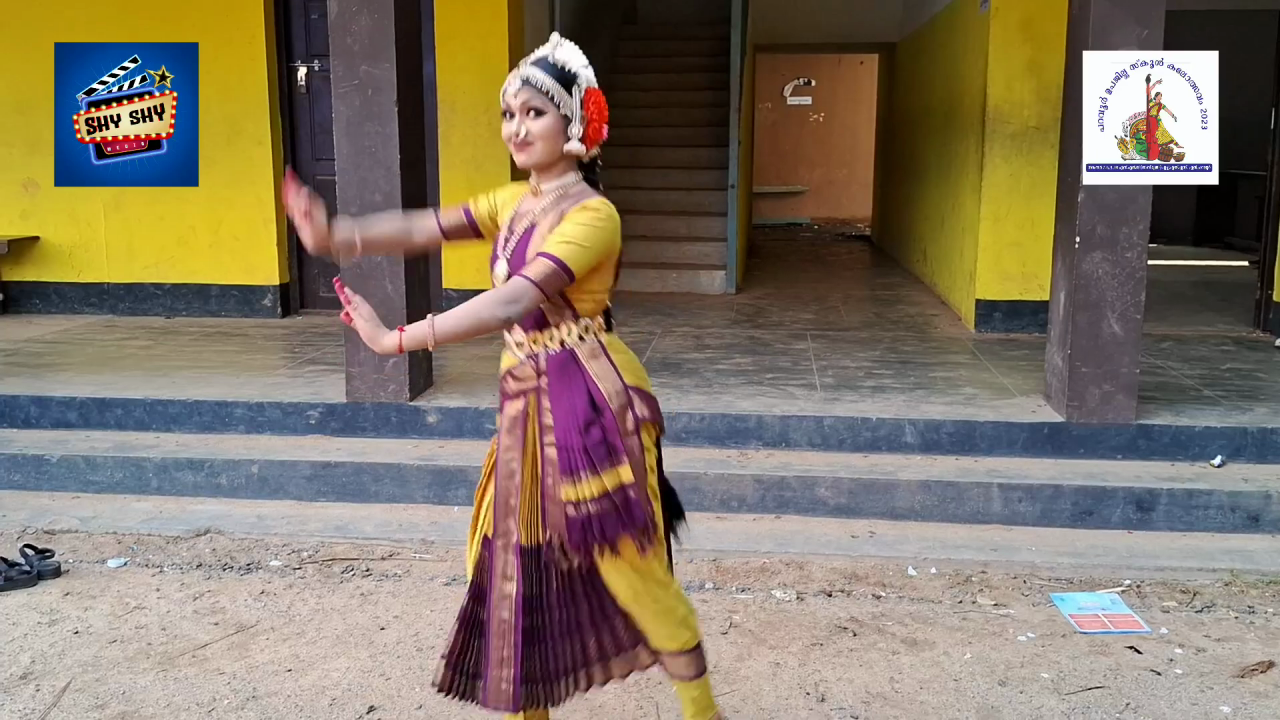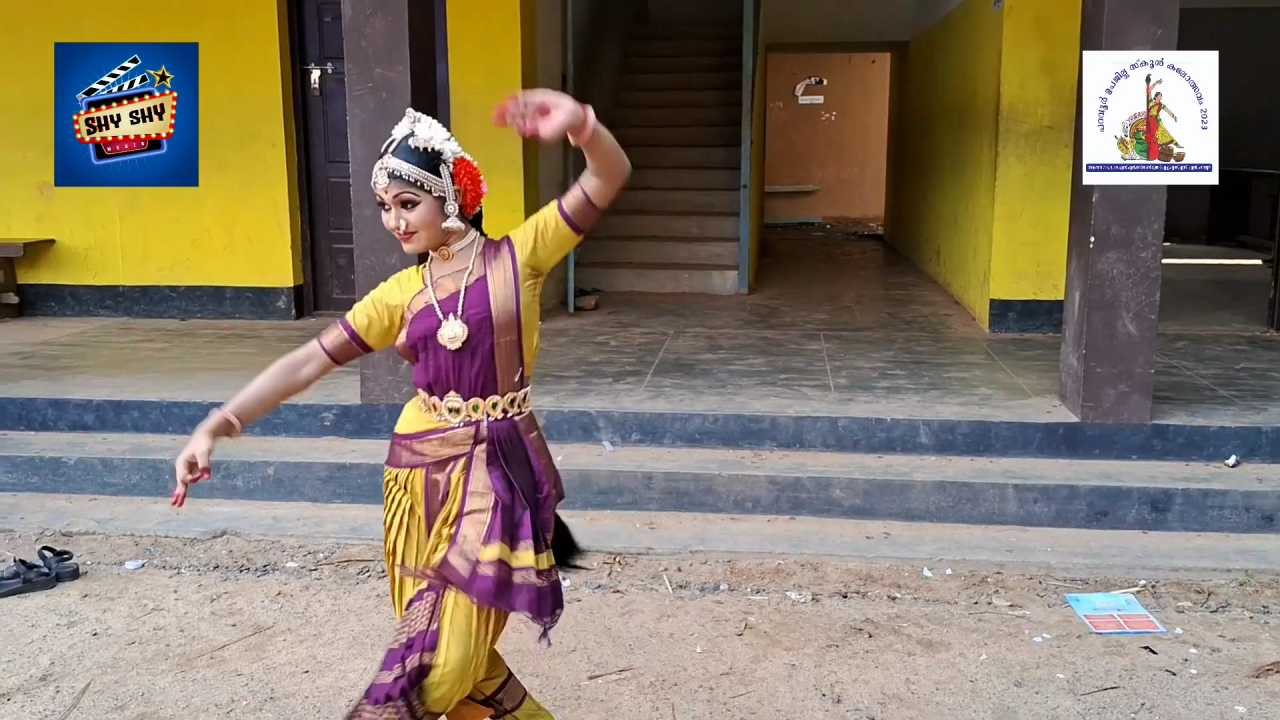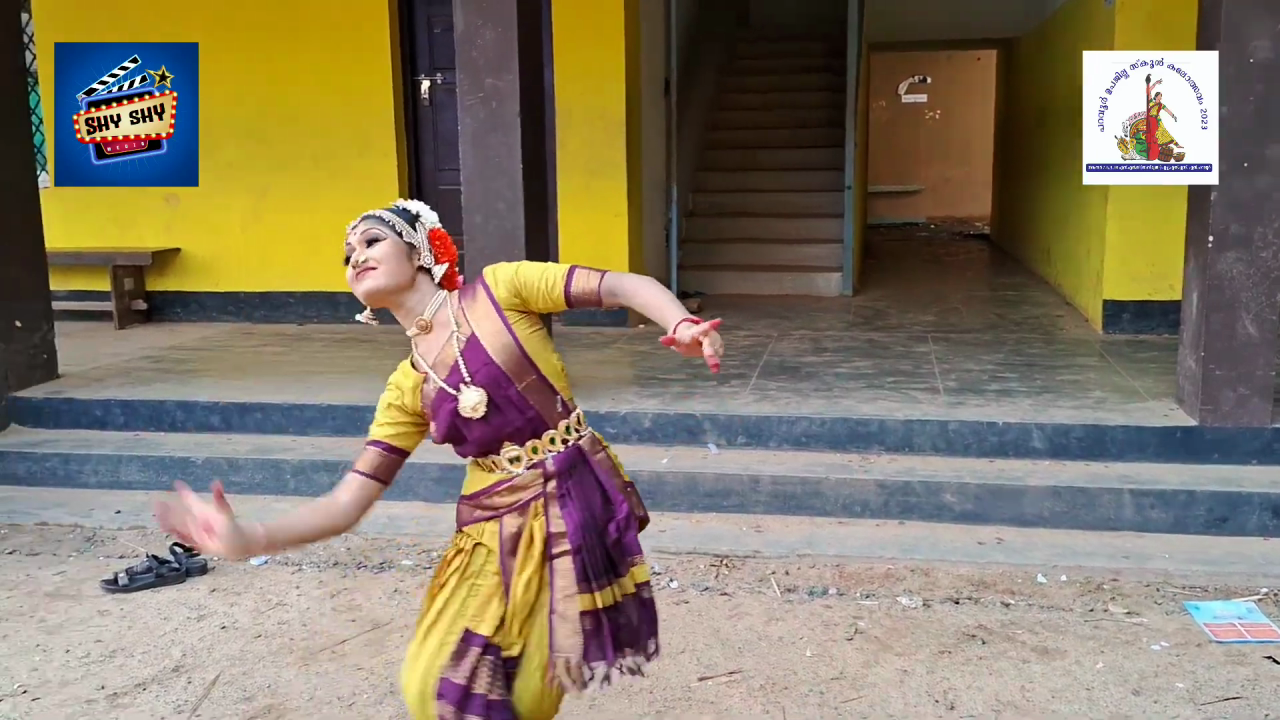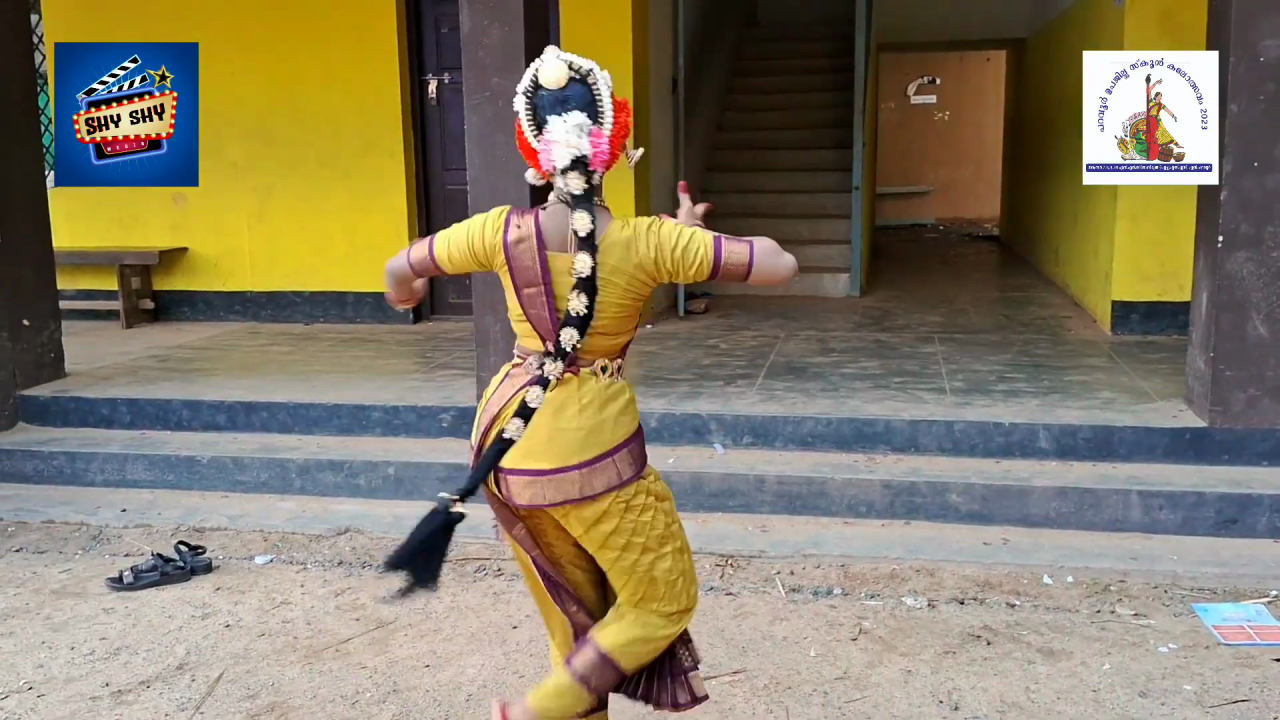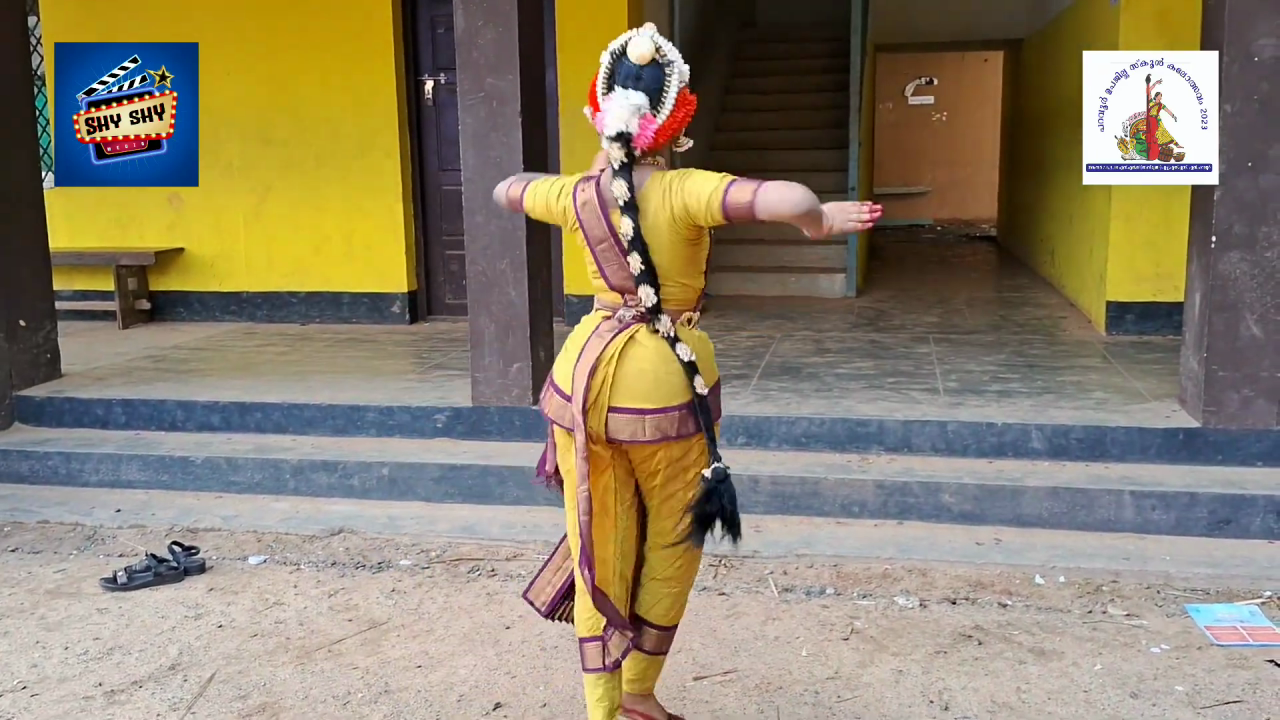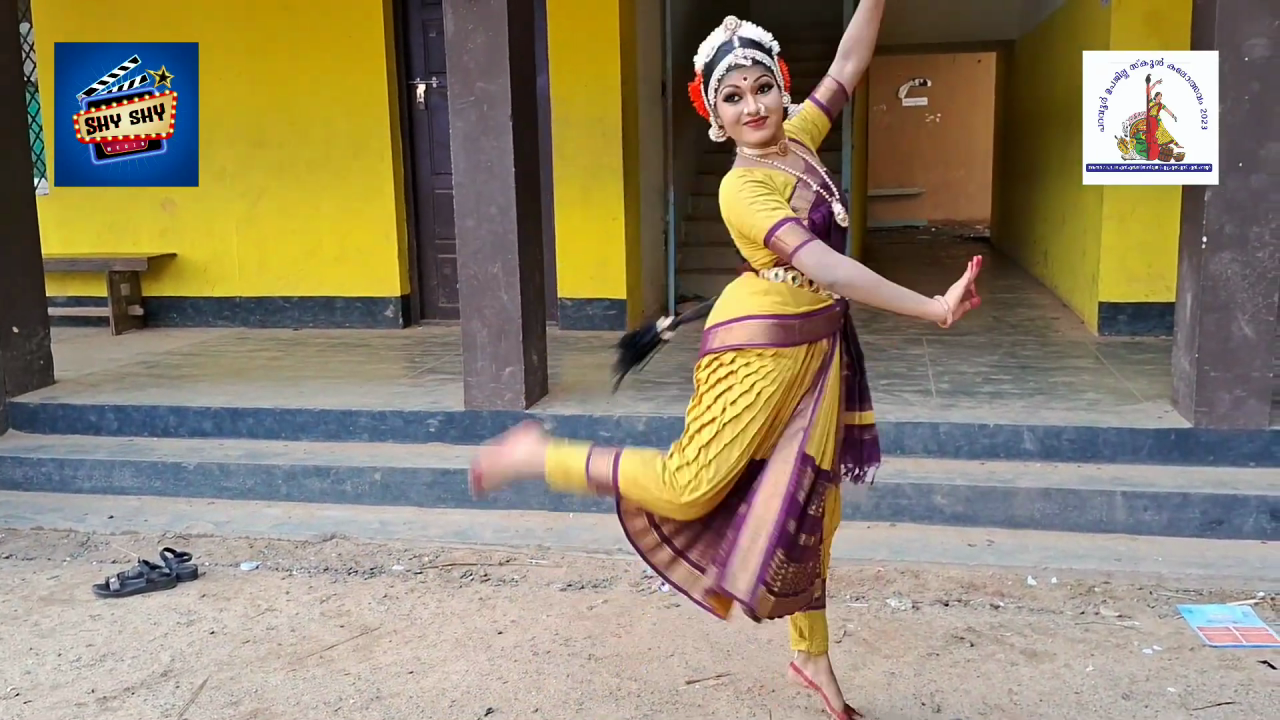
dt=0.7s
person 1, frame 1
left shoulder: (593, 217)
right shoulder: (518, 202)
left elbow: (517, 298)
right elbow: (427, 227)
left wrist: (400, 341)
right wrist: (337, 235)
left hip: (587, 406)
right hip: (530, 407)
left knee: (632, 569)
right knee: (506, 560)
person 1, frame 2
left shoulder: (517, 254)
right shoulder: (402, 294)
left elbow: (608, 178)
right elbow: (306, 363)
left wrist: (578, 124)
right wrist: (214, 428)
left hip: (499, 472)
right hip: (424, 472)
left knee: (447, 658)
right knee: (440, 647)
person 1, frame 3
left shoulder: (500, 287)
right shoulder: (407, 387)
left elbow: (630, 286)
right elbow: (345, 506)
left wrist: (682, 323)
right wrist: (245, 540)
left hip: (580, 508)
right hip: (497, 524)
person 1, frame 4
left shoulder: (508, 231)
right shoulder: (650, 241)
left elbow: (399, 271)
right elbow: (776, 264)
left wrist: (404, 295)
right wrist: (685, 236)
left hip: (510, 430)
right hip: (589, 448)
left knee: (578, 608)
right knee: (666, 606)
person 1, frame 5
left shoulder: (577, 196)
right shoulder: (683, 191)
left elbow: (507, 191)
right elbow: (785, 199)
right wrist: (818, 218)
left hip: (586, 376)
right hip: (664, 386)
left knee: (602, 550)
right knee: (673, 544)
person 1, frame 6
left shoulder: (797, 144)
right shoulder: (743, 186)
left elbow: (846, 68)
right elbow: (815, 261)
right wrist: (932, 308)
left hip: (816, 347)
right hip: (760, 342)
left knee: (809, 505)
right knee: (672, 483)
left ankle: (813, 657)
right ankle: (536, 454)
